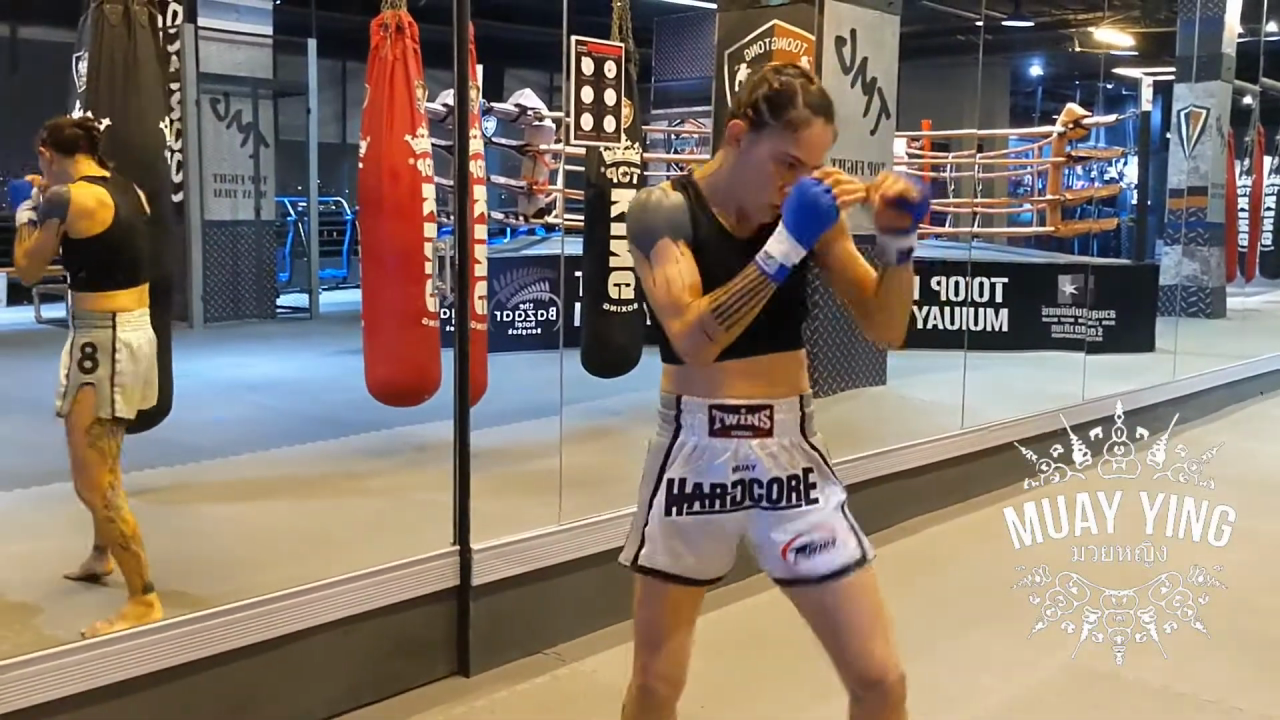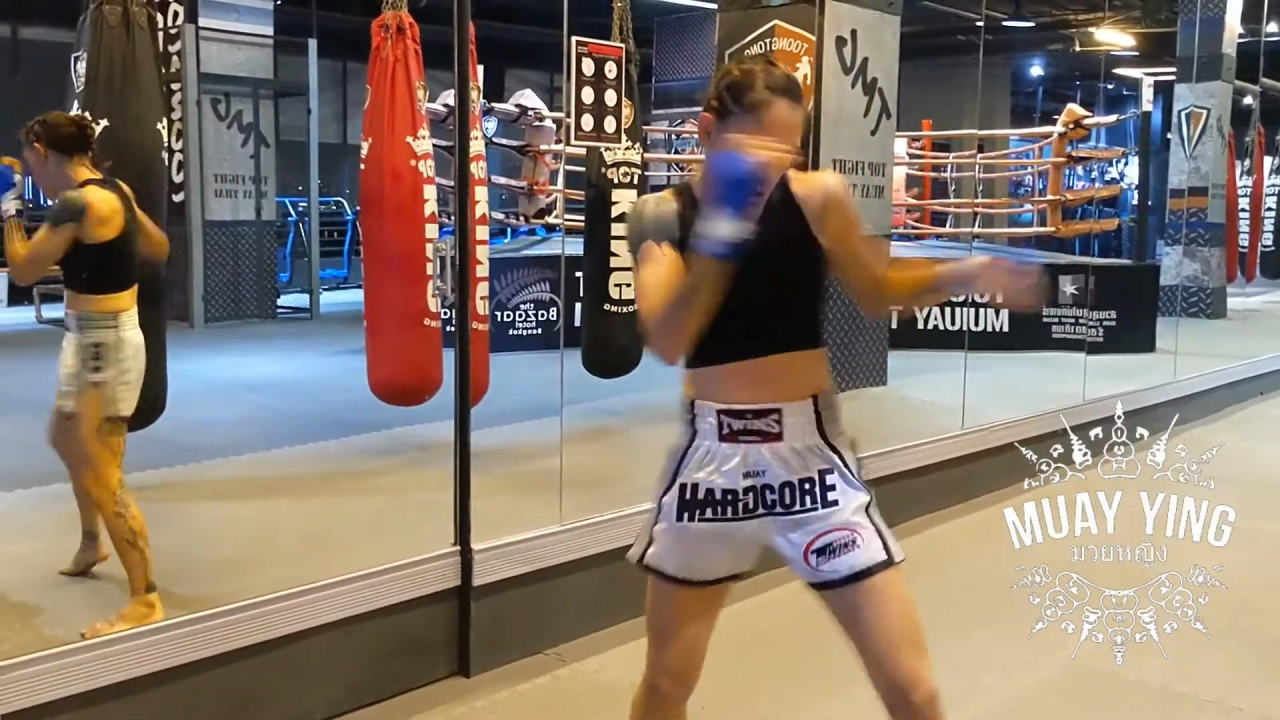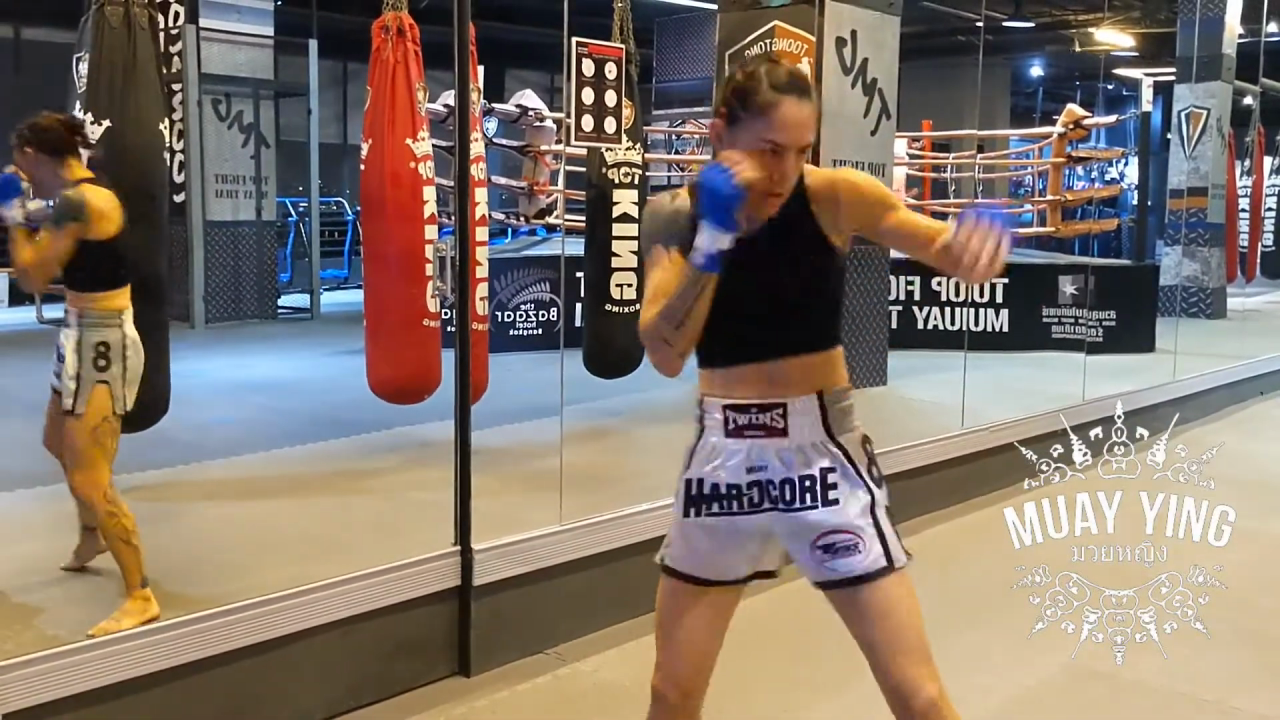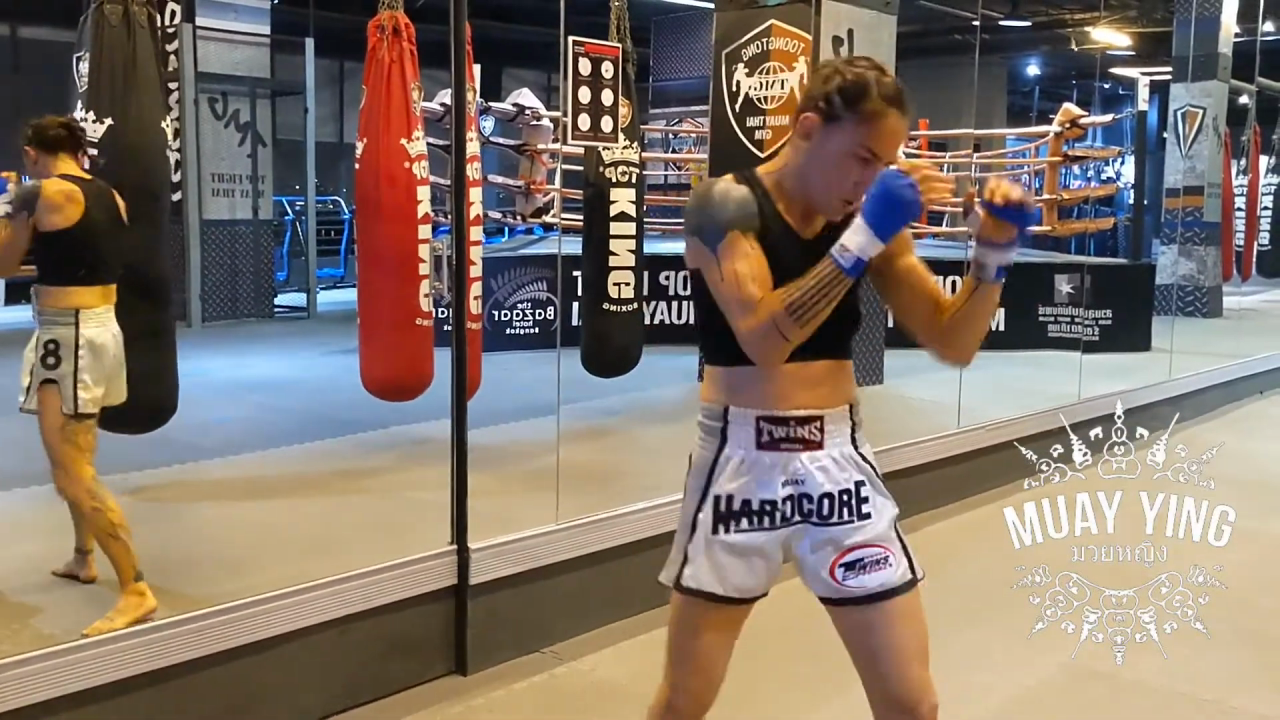
dt=0.3s
person 1, frame 1
left shoulder: (810, 206)
right shoulder: (662, 211)
left elbow: (886, 329)
right elbow: (692, 339)
left wrist: (897, 242)
right wrist: (785, 245)
left hip: (791, 454)
right hip: (695, 456)
person 1, frame 2
left shoulder: (813, 197)
right shoulder: (660, 215)
left elbow: (877, 287)
right elbow: (665, 343)
left wrist: (969, 272)
right wrist: (722, 221)
left hip: (809, 458)
right hip: (714, 460)
person 1, frame 3
left shoulder: (835, 196)
right shoulder: (676, 217)
left elbow: (956, 245)
right elbow: (665, 354)
left wrist: (984, 236)
right wrist: (712, 237)
left hip: (822, 454)
right hip: (725, 458)
person 1, frame 4
left shoulder: (872, 213)
right shoulder: (724, 204)
left elbow: (954, 346)
right elbow: (764, 341)
left wrist: (994, 251)
right wrist: (863, 238)
left hip: (837, 465)
right hip: (738, 465)
person 2, frame 1
left shoulder: (68, 199)
right shoulder: (127, 189)
left elbow: (28, 273)
left wrist: (26, 212)
left hip: (102, 343)
right hip: (134, 334)
left knee: (95, 482)
right knee: (99, 456)
left ankle: (143, 601)
right ankle: (102, 555)
person 2, frame 2
left shoulder: (78, 204)
right shoulder: (114, 189)
right elbow: (159, 248)
left hip: (101, 345)
right hip: (110, 336)
left knee: (102, 481)
right knee: (66, 442)
left ankle: (145, 601)
right ankle: (90, 545)
person 2, frame 3
left shoulder: (75, 203)
right shoulder: (96, 190)
left hip: (100, 344)
right hip: (97, 334)
left knee: (89, 478)
right knee: (59, 442)
left ankle: (140, 597)
right ankle: (91, 538)
person 2, frame 4
right shoulder: (110, 195)
left hip: (67, 339)
right hip: (102, 331)
left knee: (75, 478)
right knee: (71, 455)
left ankle: (135, 592)
right ankle: (83, 558)
